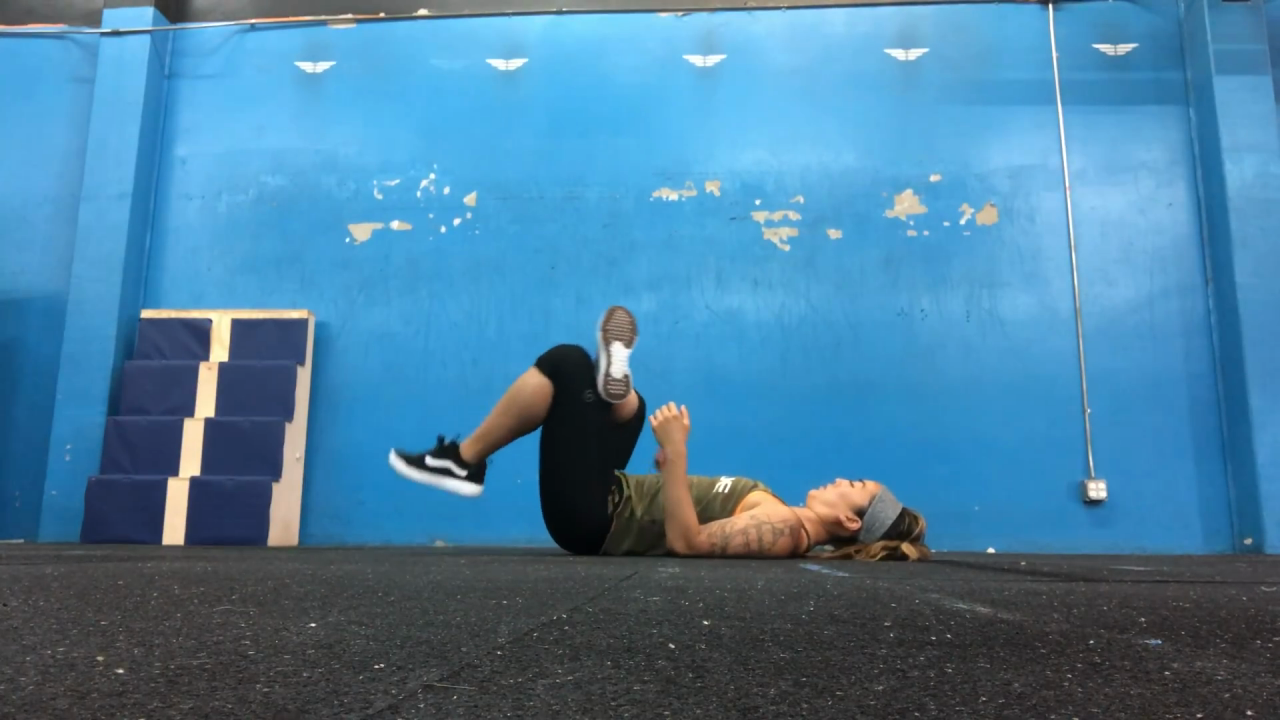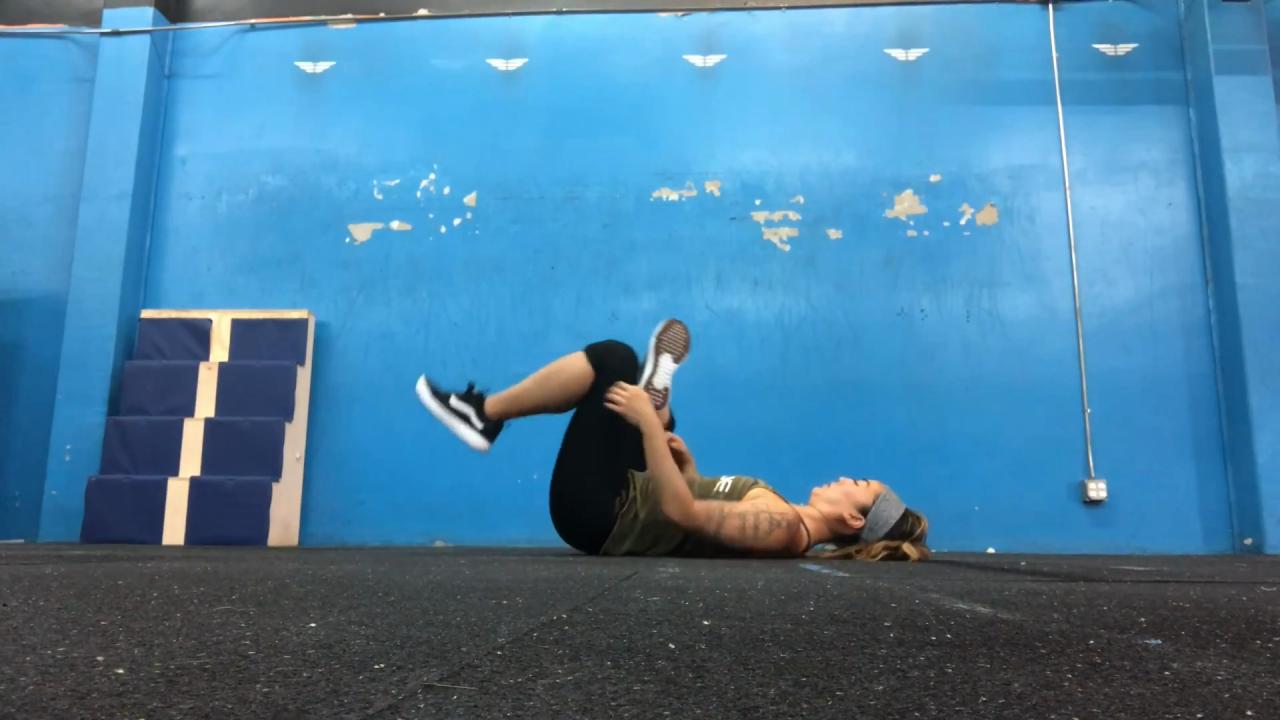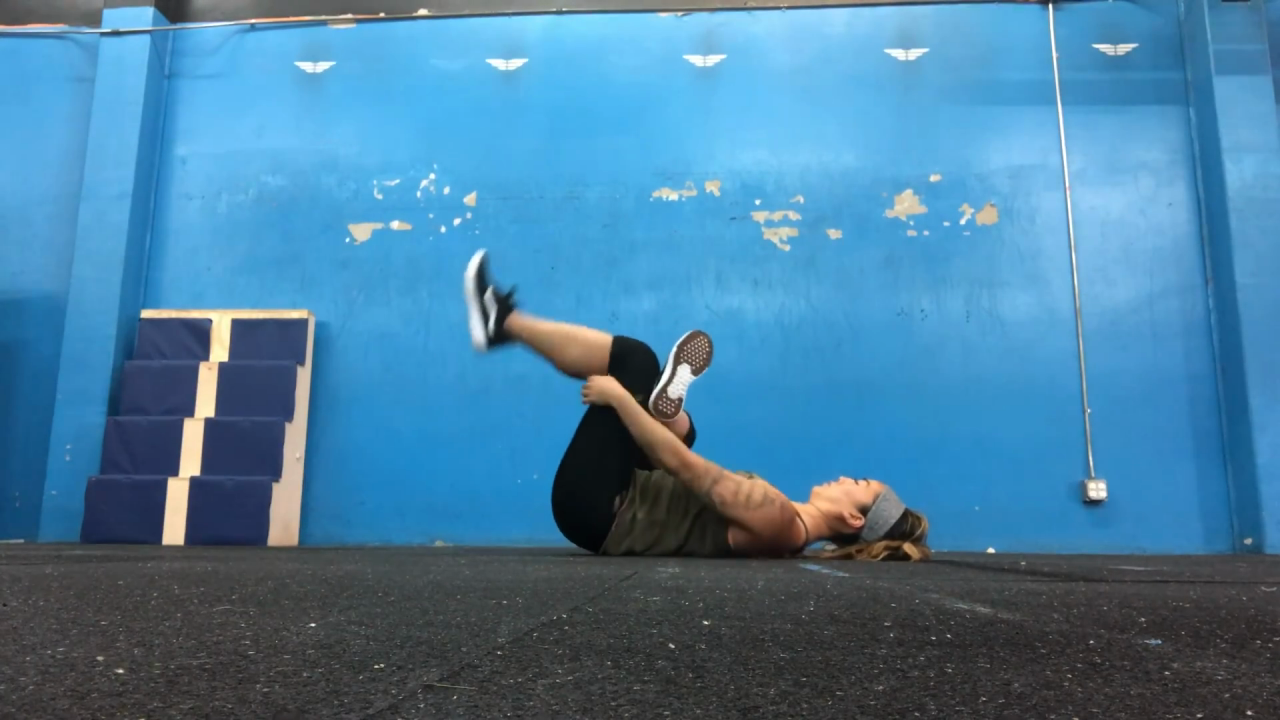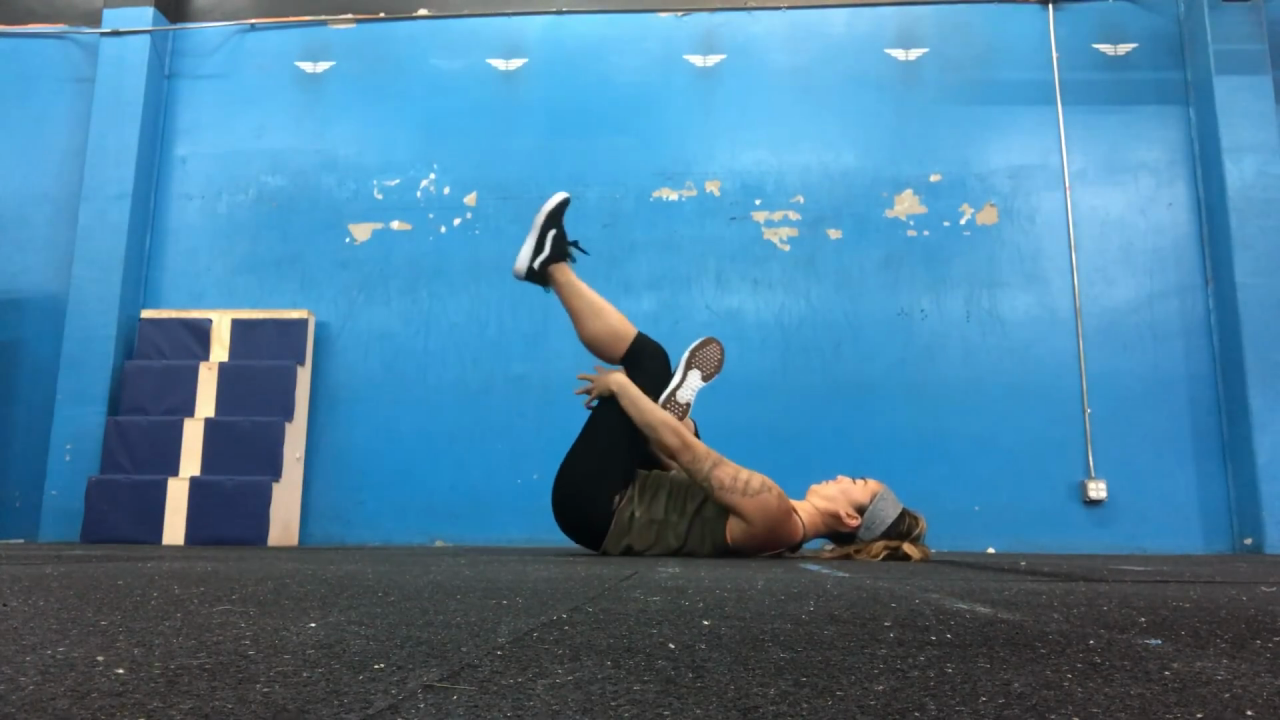
dt=0.3s
person 1, frame 1
left shoulder: (783, 533)
right shoulder: (785, 523)
left elbow: (684, 540)
left wrist: (676, 451)
right wrist: (675, 471)
left hip: (591, 520)
right hip: (607, 505)
left knee: (566, 361)
left ankle: (464, 461)
right ankle: (614, 389)
person 1, frame 2
left shoulder: (783, 529)
right shoulder: (784, 520)
left elbow: (681, 510)
left wrist: (642, 420)
right wrist: (686, 463)
left hip: (597, 518)
right hip: (611, 511)
left knee: (611, 361)
left ankle: (485, 415)
person 1, frame 3
left shoulder: (777, 521)
right shoulder: (786, 523)
left elbow: (682, 466)
left wrist: (619, 397)
right wrist: (659, 420)
left hip: (598, 516)
right hip: (614, 515)
left knee: (632, 357)
left ankle: (506, 322)
person 1, frame 4
left shoulder: (775, 515)
right shoulder: (782, 524)
left elbow: (683, 449)
right elbow: (686, 460)
left wrist: (619, 384)
left hip: (594, 509)
right hip: (614, 510)
left knee: (648, 360)
left ankle: (552, 266)
